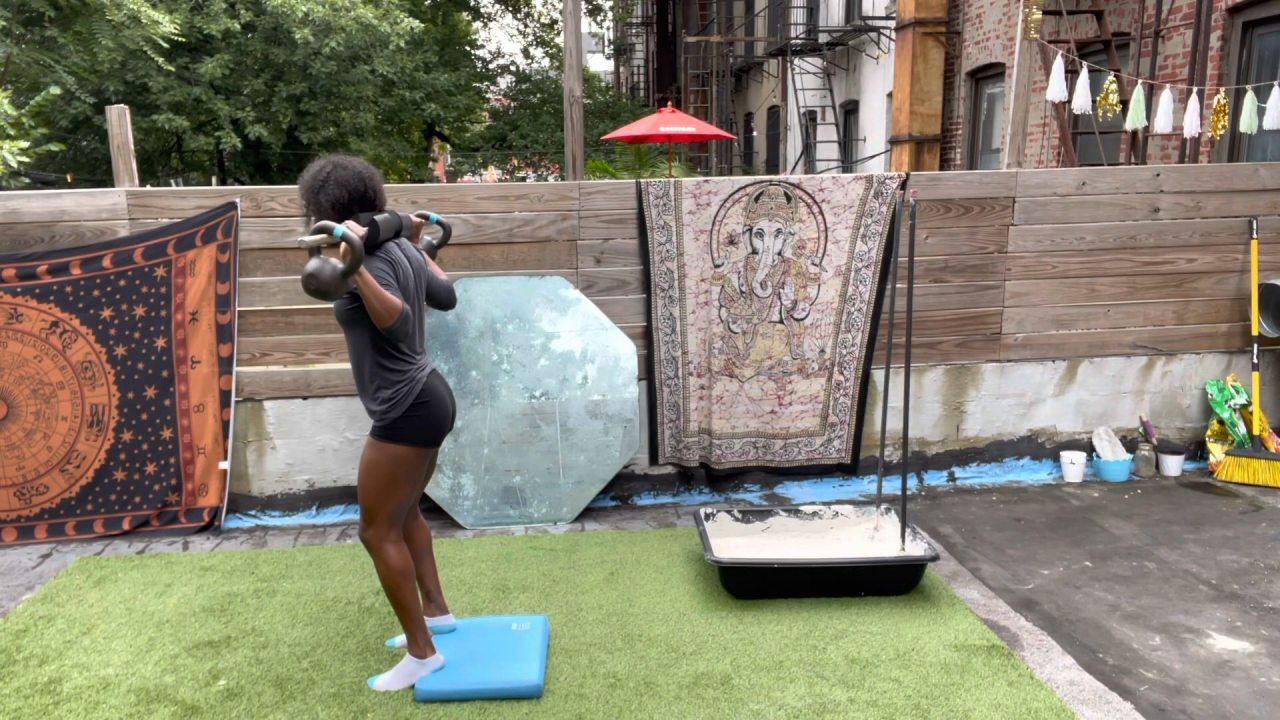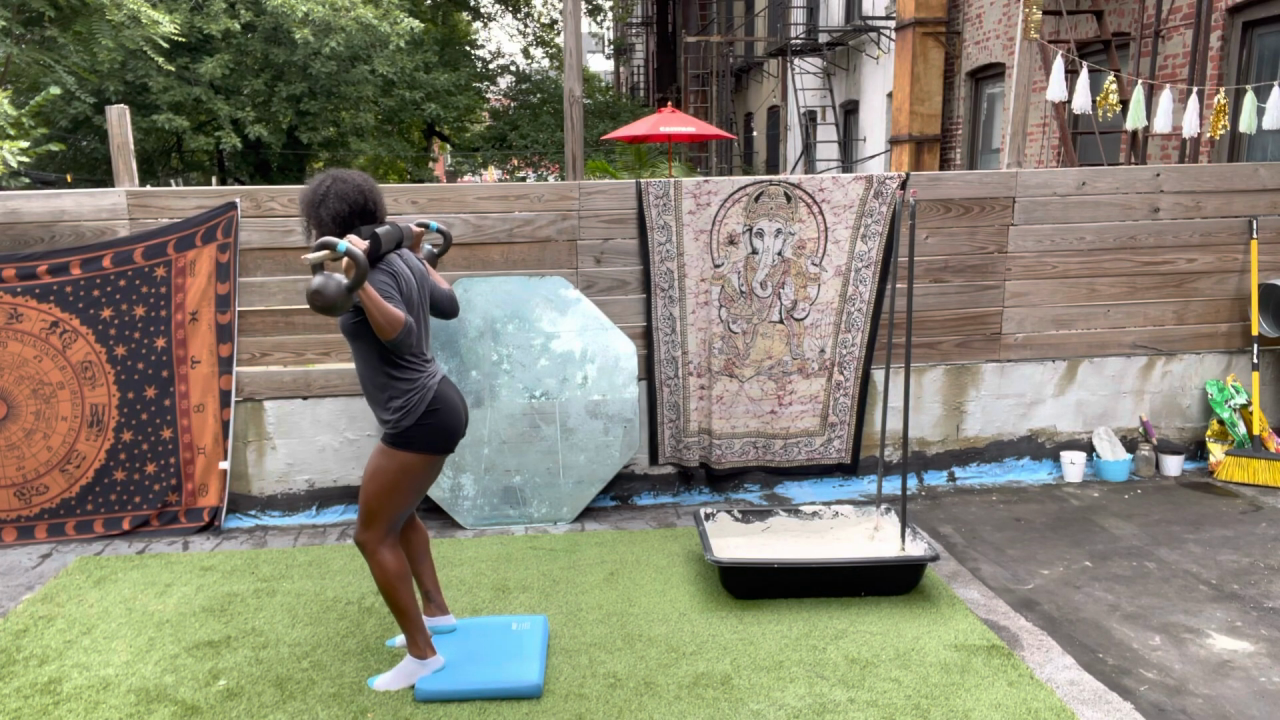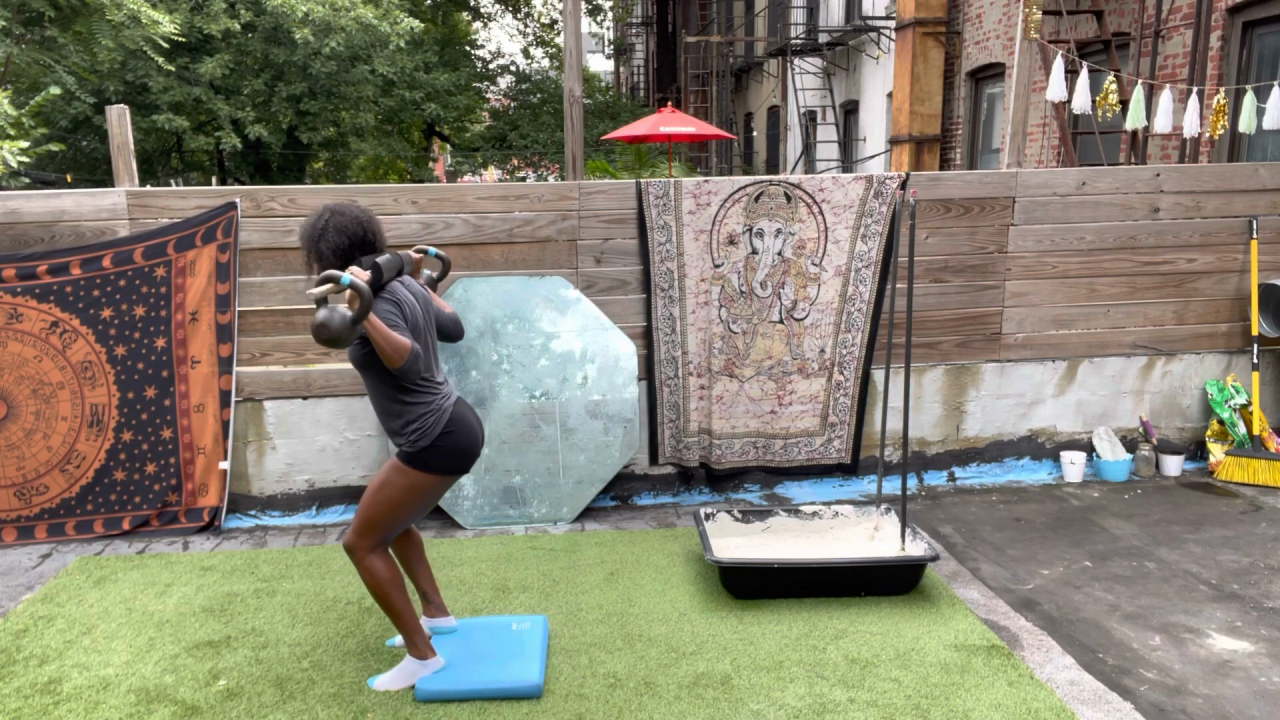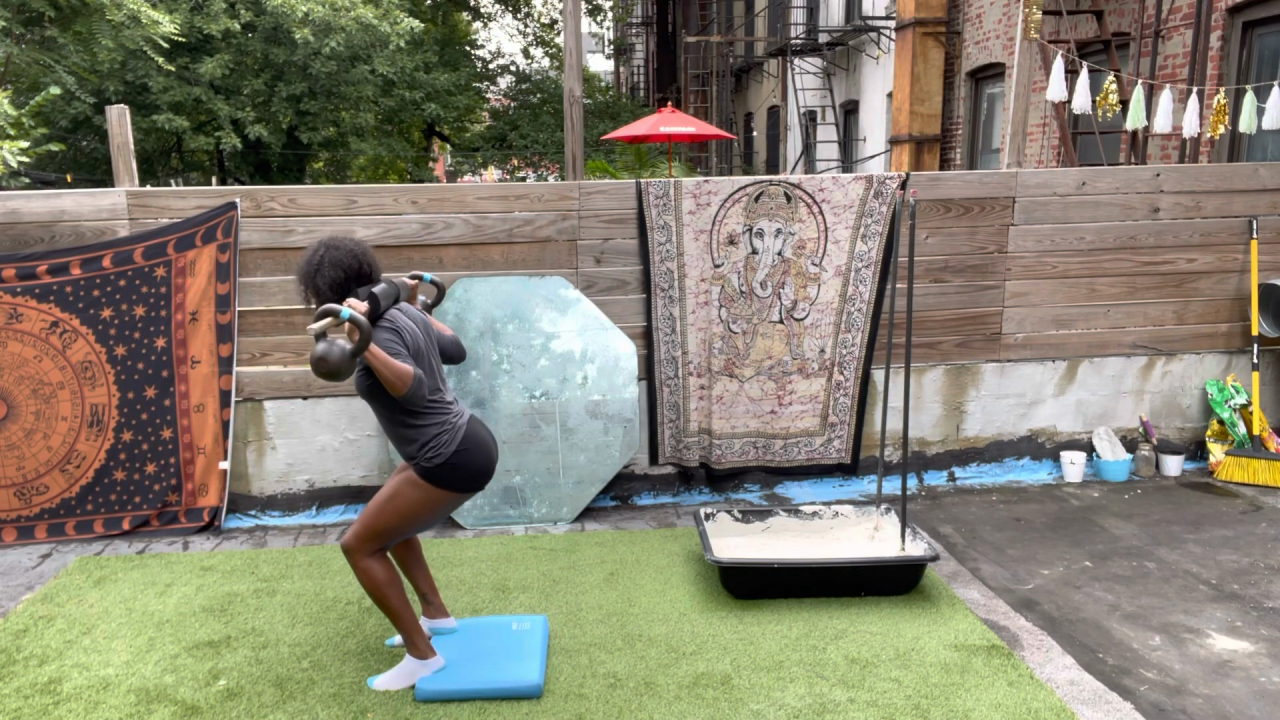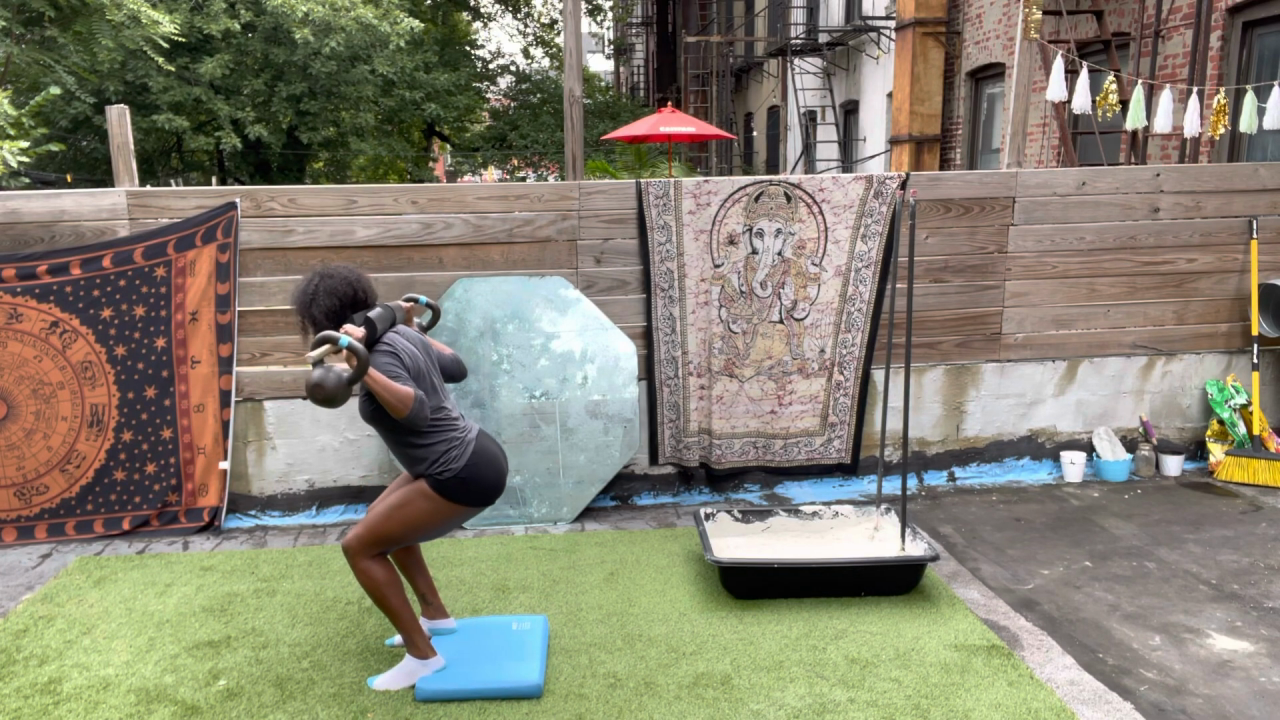
dt=0.4s
person 1, frame 1
left shoulder: (373, 259)
right shoulder: (398, 249)
left elbow: (398, 324)
right elbow: (447, 297)
left wrist: (355, 269)
left hip: (407, 412)
right hip: (427, 399)
left knee: (378, 532)
right knee: (402, 514)
left ankle: (422, 653)
right ankle: (436, 612)
person 1, frame 2
left shoulder: (375, 271)
right shoulder: (401, 260)
left elbow: (403, 336)
right elbow: (449, 306)
left wrist: (358, 285)
left hip: (419, 421)
right hip: (439, 407)
left knee: (373, 536)
right knee: (397, 514)
left ankle: (422, 654)
right ankle: (437, 612)
person 1, frame 3
left shoulder: (379, 301)
right shoulder: (403, 286)
left elbow: (412, 365)
right elbow: (454, 329)
left wrist: (361, 315)
left hip: (438, 443)
right hip: (454, 427)
left knee: (363, 542)
right knee: (389, 517)
left ankle: (422, 655)
right ankle: (436, 614)
person 1, frame 4
left shoulder: (378, 331)
right shoulder: (402, 314)
left elbow: (416, 391)
right elbow: (456, 351)
left wrist: (363, 346)
left hip: (454, 462)
right hip: (466, 444)
left knee: (359, 544)
right knee: (386, 519)
left ankle: (423, 656)
right ankle: (436, 615)
person 1, frame 5
left shoulder: (379, 356)
right shoulder: (400, 336)
left elbow: (418, 412)
right elbow: (456, 369)
left wrist: (361, 369)
left hip: (466, 477)
right hip: (474, 457)
left knee: (359, 545)
right knee: (383, 519)
left ankle: (422, 655)
right ankle: (435, 615)
